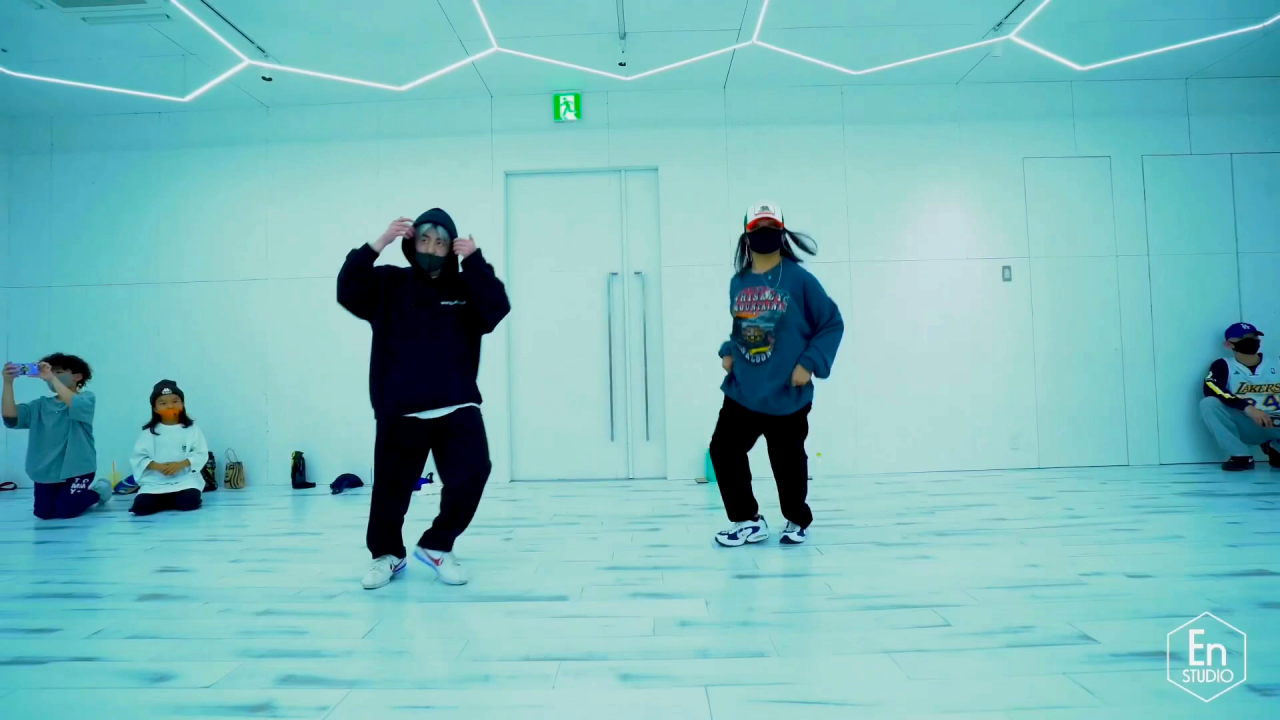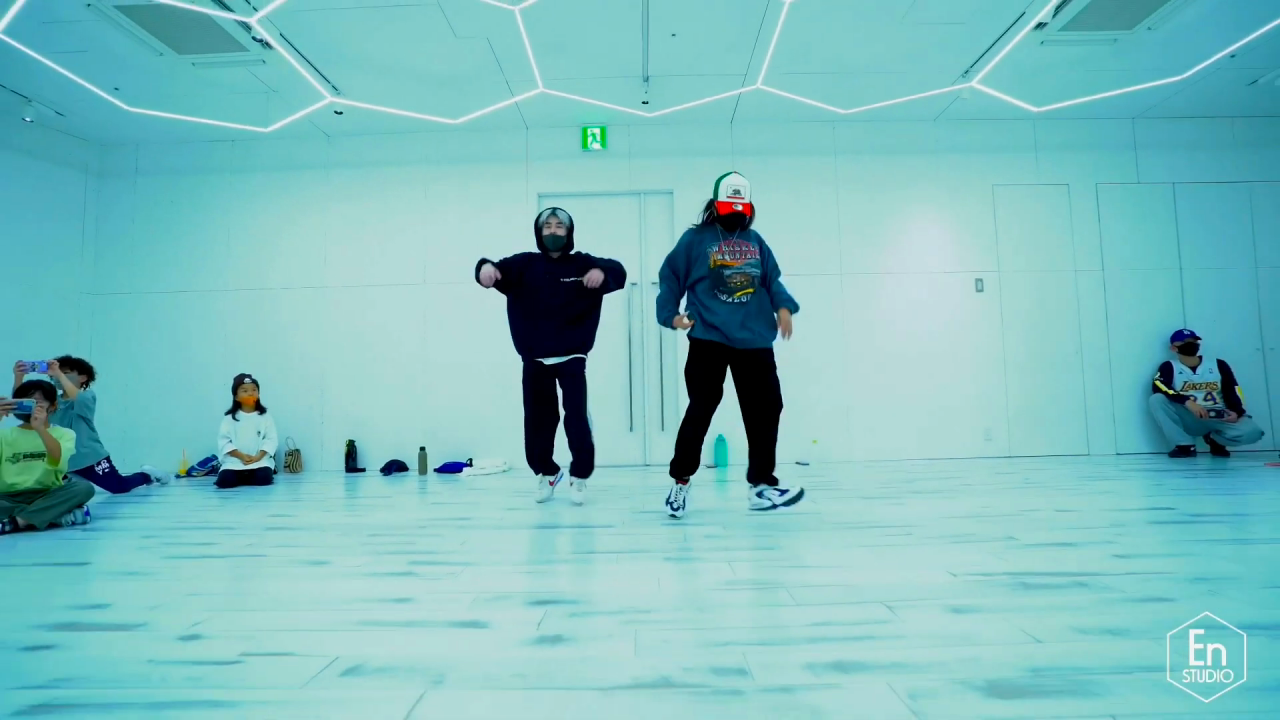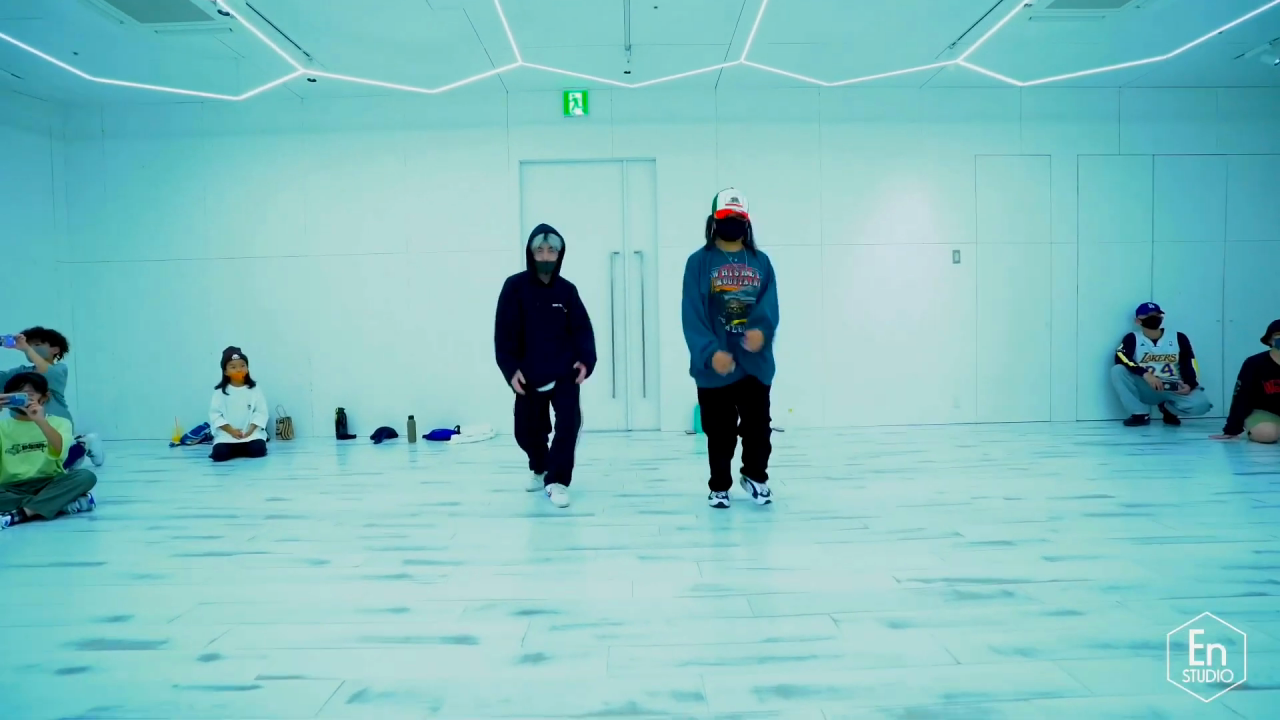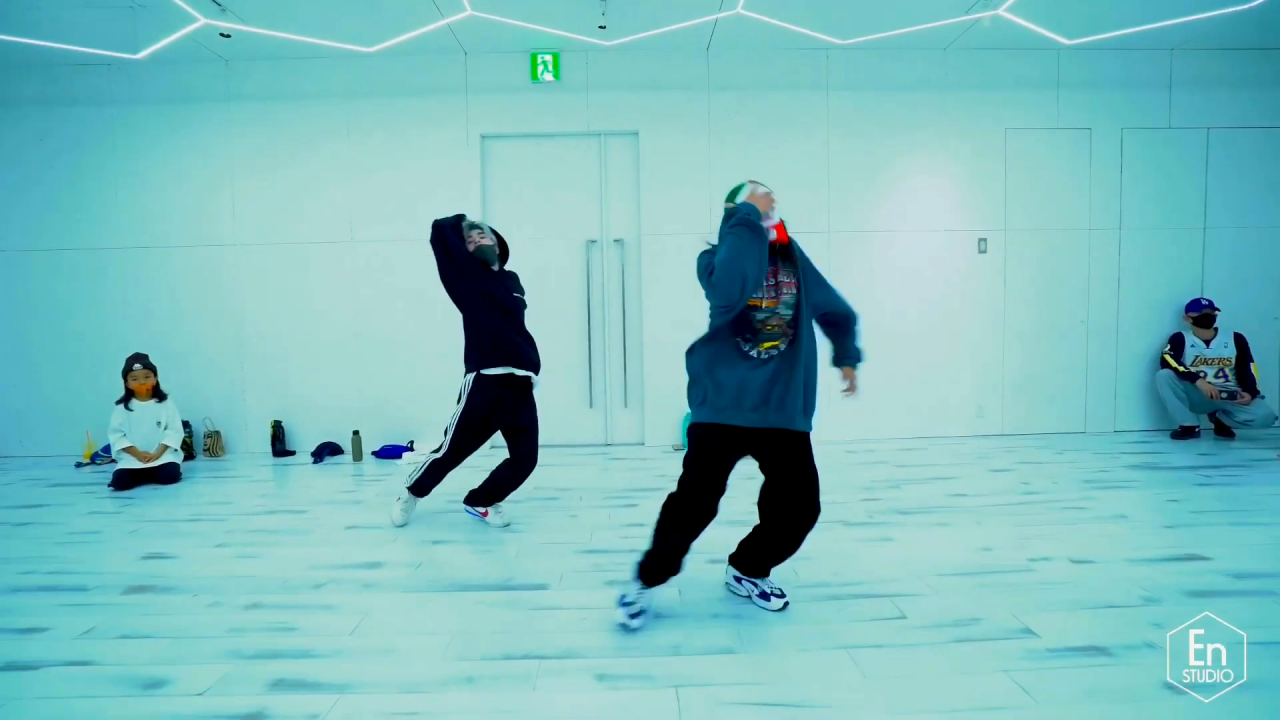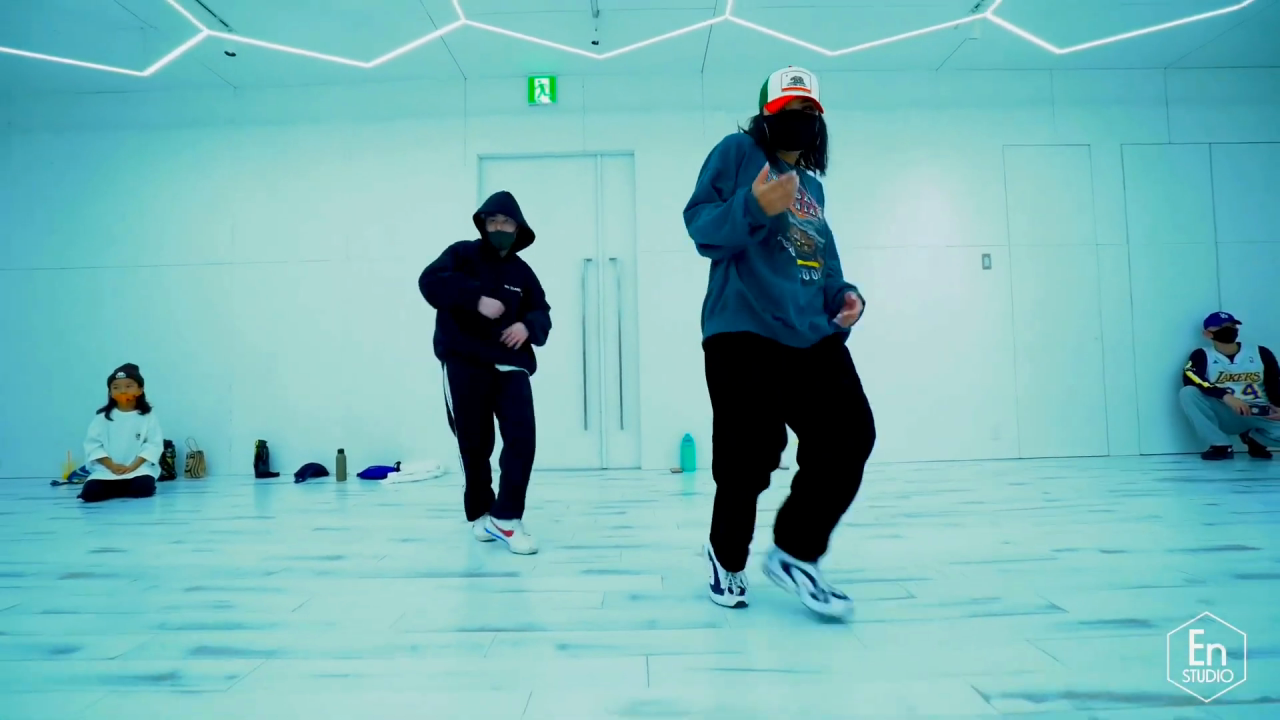
dt=1s
person 1, frame 1
left shoulder: (799, 279)
right shoulder: (738, 282)
left elbow: (831, 326)
left wrist: (810, 364)
right wrist: (729, 351)
left hip: (786, 393)
right hip: (743, 391)
left knee: (787, 460)
right knee: (723, 449)
left ankle: (798, 521)
right ankle: (749, 520)
person 1, frame 2
left shoulder: (755, 241)
right shoulder: (696, 238)
left elbow: (771, 282)
right elbow: (671, 278)
left wrist: (784, 308)
right wrist: (671, 312)
left hip: (753, 339)
right hip: (707, 336)
left knee: (766, 406)
right knee: (703, 404)
left ankle: (763, 485)
right ankle: (681, 480)
person 1, frame 3
left shoulder: (760, 260)
right shoulder: (700, 261)
left elbow: (768, 306)
right elbow: (693, 313)
left wrist: (762, 331)
right wrist: (710, 351)
left hip: (755, 361)
right hip: (713, 363)
left knee: (757, 427)
right knee: (720, 432)
left ankle: (755, 477)
right ankle: (719, 487)
person 1, frame 4
left shoulder: (791, 257)
right shoulder: (716, 259)
left elbow: (822, 305)
right elbow: (732, 291)
left wrist: (847, 356)
right wrist: (747, 222)
left hip: (784, 413)
right hip: (722, 408)
left knee: (798, 511)
right knee: (695, 505)
left ankle: (747, 573)
right ankle: (648, 578)
person 1, frame 5
left shoulder: (809, 187)
right shoulder: (736, 152)
right elbow: (704, 224)
left wrist: (846, 298)
right wrist: (754, 208)
left hip: (815, 335)
right hip: (745, 330)
left knee: (848, 436)
right knee: (746, 455)
left ankle: (798, 552)
right ankle: (727, 564)
person 2, frame 1
left shoulder: (467, 287)
right shoulder: (388, 285)
left elbow: (498, 308)
right elbow: (347, 290)
left wrist: (474, 260)
right wrist: (379, 244)
left hip: (458, 407)
right hip: (401, 409)
left knee: (471, 475)
right knee: (391, 486)
left ankle: (437, 546)
right ankle: (386, 554)
person 2, frame 2
left shoulder: (581, 264)
right shoulder: (526, 264)
left elbow: (617, 273)
right elbow: (501, 275)
left wrist: (602, 272)
right wrist: (486, 269)
left hip: (571, 355)
right hip: (535, 358)
left knee: (576, 415)
right knee: (538, 417)
left ankle: (579, 476)
right ankle: (547, 473)
person 2, frame 3
left shoulder: (566, 290)
right shoulder: (515, 286)
left elbow: (581, 329)
right elbow: (505, 330)
left wrist: (585, 361)
right wrist: (510, 370)
left hip: (565, 374)
right hip: (529, 375)
left knee: (568, 427)
right knee: (528, 433)
right ankle: (541, 468)
person 2, frame 4
left shoulder: (510, 281)
right shoulder: (465, 274)
right elbow: (442, 231)
right wrist: (460, 224)
left hip: (519, 381)
right hip: (484, 377)
left knee: (524, 458)
right knee: (455, 448)
left ankle: (482, 501)
right ankle: (411, 492)
person 2, frame 5
left shoulder: (522, 272)
right shoulder: (463, 253)
left elbow: (541, 317)
right elbow: (431, 283)
left wrist: (527, 327)
right wrist: (476, 299)
left hip: (509, 364)
right hip: (463, 363)
left knee: (521, 436)
right knee: (473, 441)
left ankle: (505, 518)
right ankle: (480, 514)
